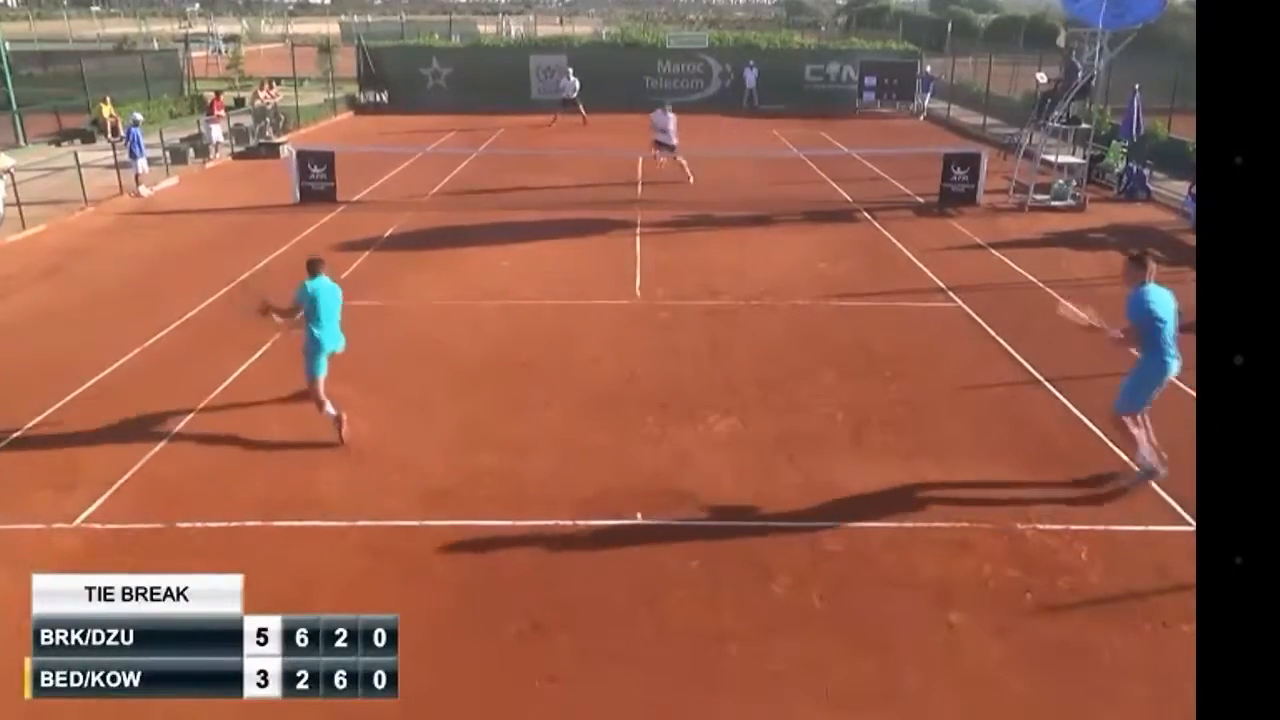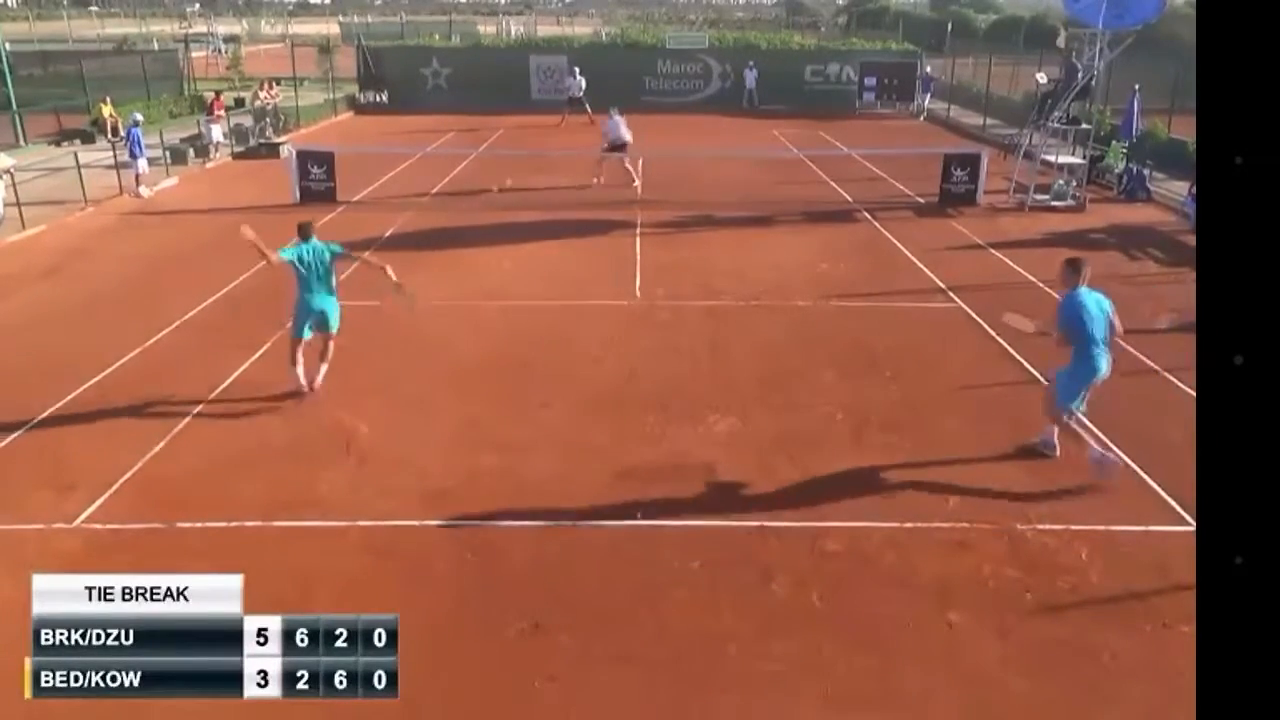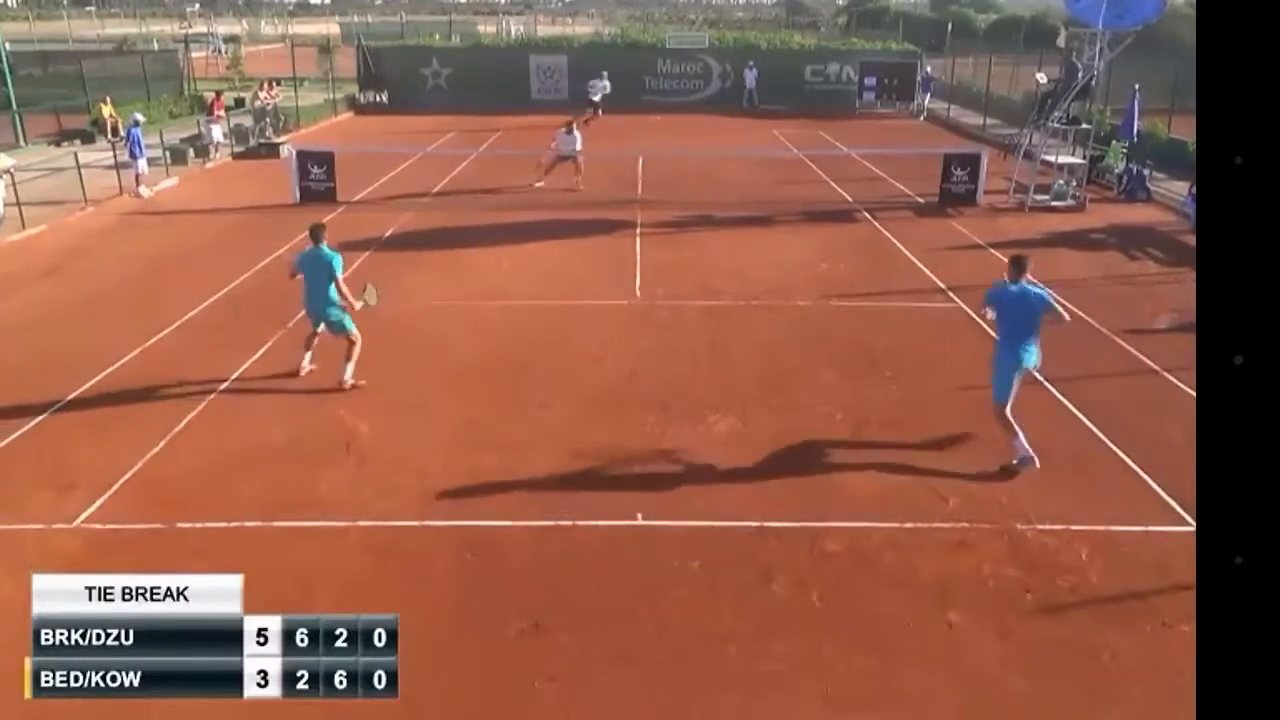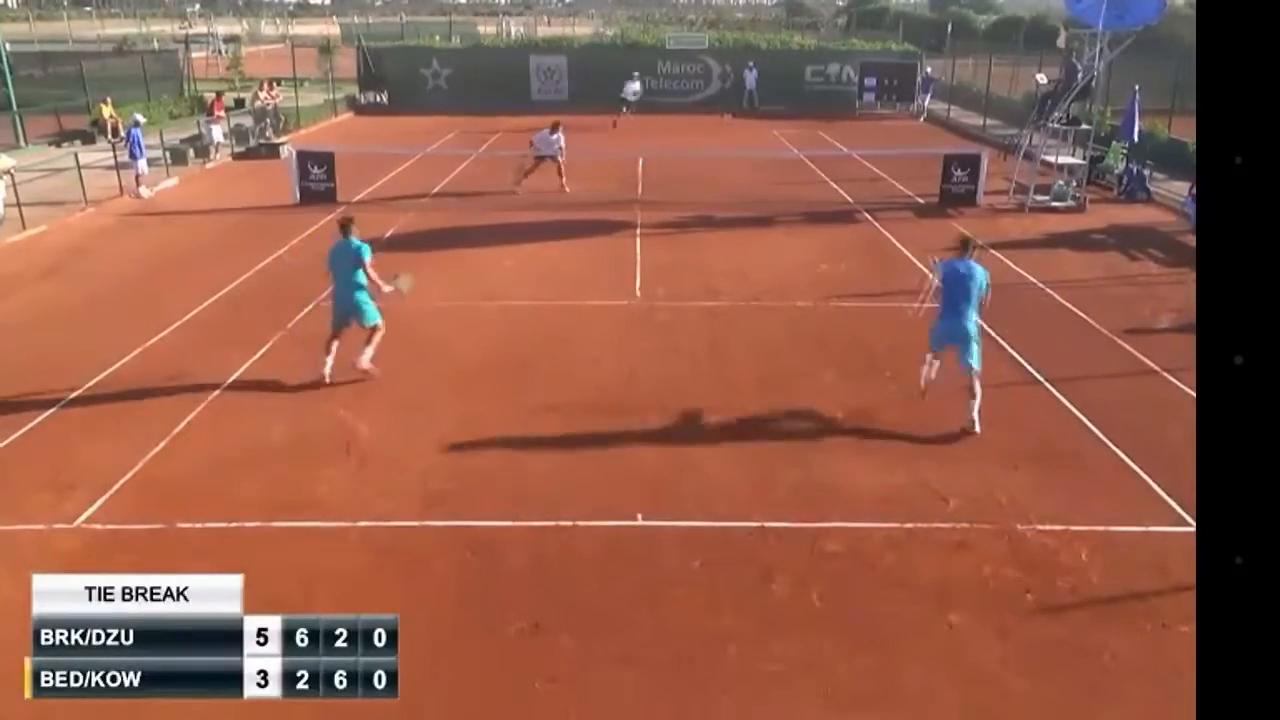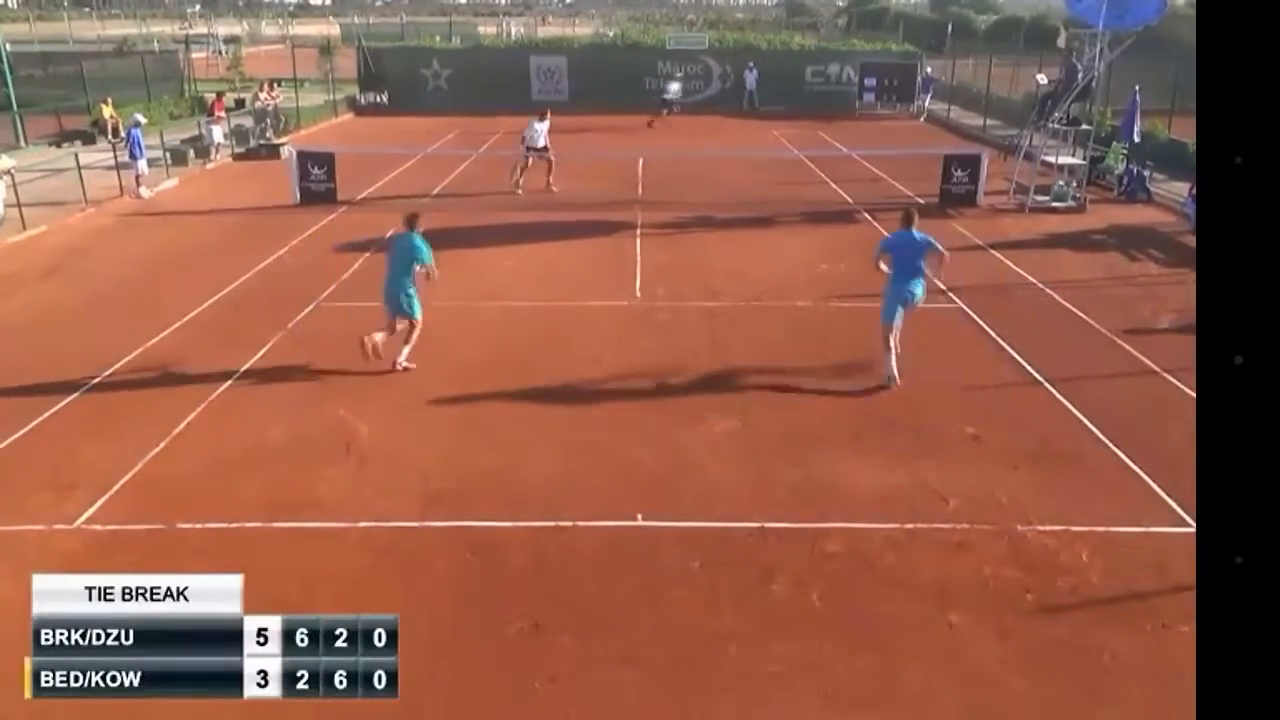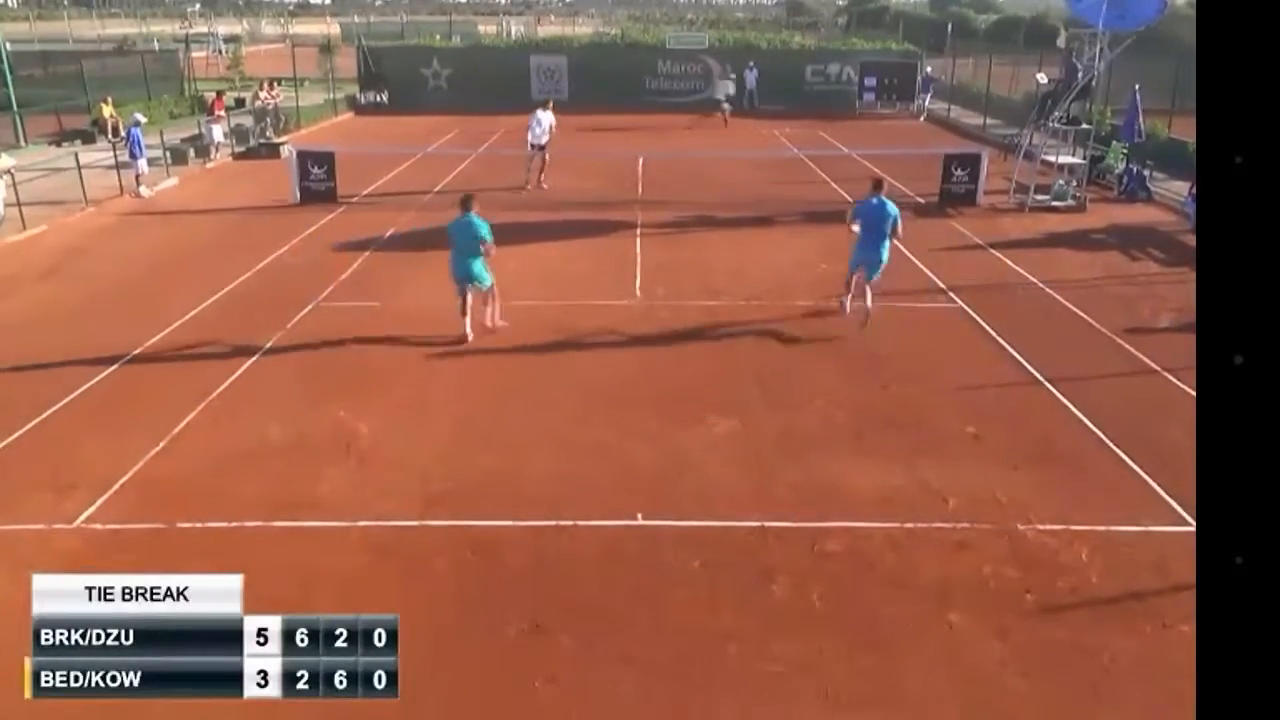
dt=0.3s
person 1, frame 1
left shoulder: (1138, 298)
right shoulder: (1166, 294)
left elbow: (1133, 340)
left wrist: (1117, 336)
left hip: (1155, 364)
right hip: (1170, 362)
left knee: (1120, 416)
right knee: (1135, 408)
left ankle: (1149, 463)
right ankle: (1154, 455)
person 1, frame 2
left shoulder: (1068, 302)
right shoulder: (1101, 299)
left elbow: (1062, 341)
right elbow: (1117, 331)
left wrist: (1065, 337)
left hip: (1084, 366)
right hip: (1102, 363)
left knee: (1059, 418)
right knee: (1052, 391)
left ankle: (1099, 455)
right ankle: (1050, 441)
person 1, frame 3
left shoulder: (998, 291)
right shoulder: (1039, 295)
left elbow: (986, 312)
right elbow: (1064, 318)
right wrist: (1038, 322)
left hip: (1009, 355)
right hip: (1032, 355)
left knee: (1000, 410)
left ankle: (1026, 454)
person 1, frame 4
left shoulder: (946, 265)
right shoulder: (981, 272)
left elbow: (933, 283)
right elbow: (984, 303)
left wrist: (927, 297)
left hip: (945, 324)
right hip: (967, 327)
left knee: (933, 351)
right knee: (973, 377)
left ankle: (925, 382)
right ankle: (974, 418)
person 1, frame 5
left shoulder: (890, 240)
right shoulder: (924, 240)
left elbow: (877, 263)
right elbow: (944, 256)
right wrist: (929, 270)
left hip: (895, 288)
right hip: (916, 290)
left knee: (887, 331)
left ankle: (892, 372)
right ankle: (895, 347)
person 1, frame 6
left shoulder: (861, 205)
right shoulder: (893, 208)
left elbow: (851, 226)
right elbow: (898, 235)
left hip: (862, 249)
right hip: (881, 253)
left knee: (852, 274)
right knee: (867, 283)
left ankle: (847, 302)
right ankle: (867, 306)
person 2, frame 1
left shoulder: (308, 287)
right shoulder: (336, 289)
left elbow: (293, 314)
left wrist: (271, 309)
left hip: (318, 343)
right hip: (336, 341)
left knee: (316, 392)
left ankle: (336, 417)
person 2, frame 2
left shoulder: (296, 250)
right shoulder: (329, 249)
left elbow: (272, 258)
right elbow: (356, 257)
left wrist: (254, 240)
right wrist: (383, 266)
left hip: (307, 304)
right hip: (329, 304)
left knee: (296, 345)
right knee: (328, 340)
left ankle: (302, 383)
right ankle: (316, 380)
person 2, frame 3
left shoulder: (304, 256)
right shoulder: (332, 257)
left elbow: (293, 275)
right elbow: (340, 286)
right wrist: (353, 303)
left hip: (311, 307)
right hip: (330, 308)
left knee: (316, 331)
right knee: (355, 339)
left ankle: (304, 365)
right ankle: (346, 379)
person 2, frame 4
left shoulder: (334, 250)
right shoulder: (362, 248)
right elbow: (369, 271)
right wrist: (383, 286)
left hip: (338, 299)
right hip: (358, 298)
left knee: (336, 334)
right knee: (379, 327)
left ankle: (327, 370)
right ankle: (363, 360)
person 2, frame 5
left shoulder: (395, 240)
right shoulder: (421, 247)
right elbow: (432, 275)
right wrist: (422, 271)
left hip: (389, 290)
right hip: (404, 291)
left knee: (397, 325)
right knee: (416, 324)
left ankle: (373, 338)
right ankle: (400, 361)
person 2, frame 6
left shoulder: (452, 225)
right shoulder: (480, 225)
right elbow: (490, 251)
right wrist: (482, 252)
left hip: (457, 270)
right hip: (474, 268)
left knee: (466, 299)
right knee: (492, 289)
left ankle: (467, 331)
right ankle: (492, 322)
